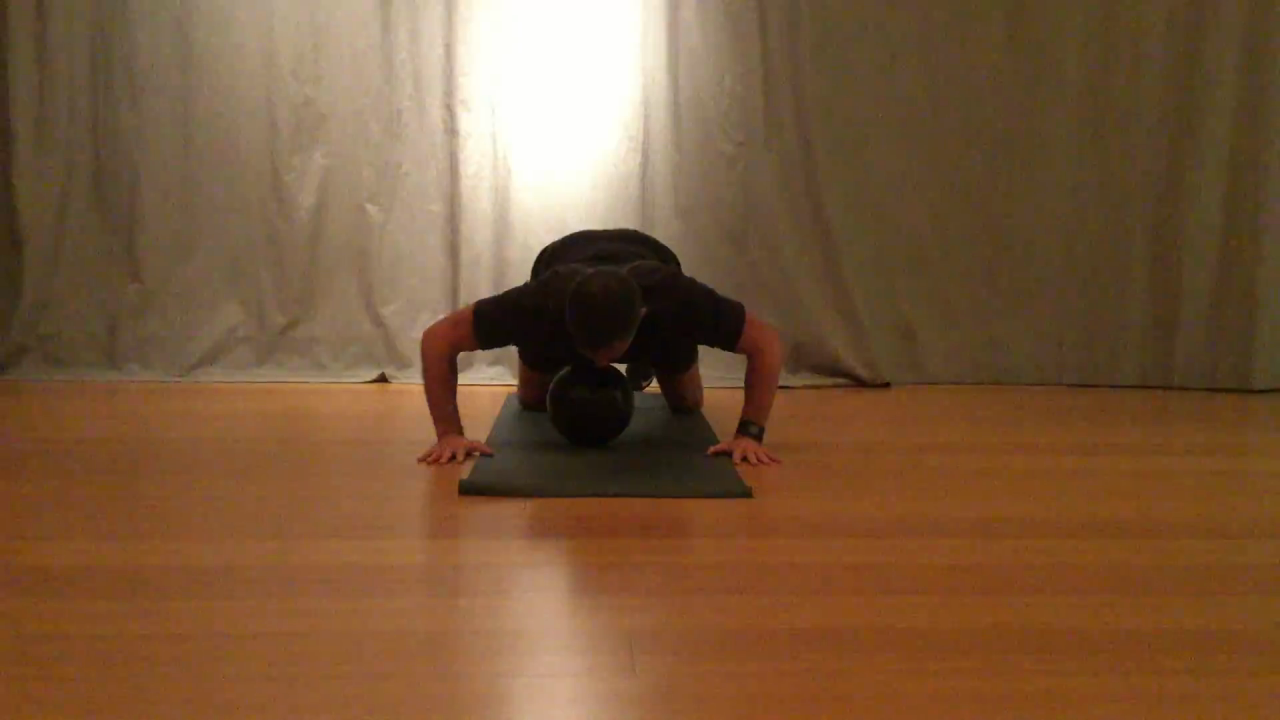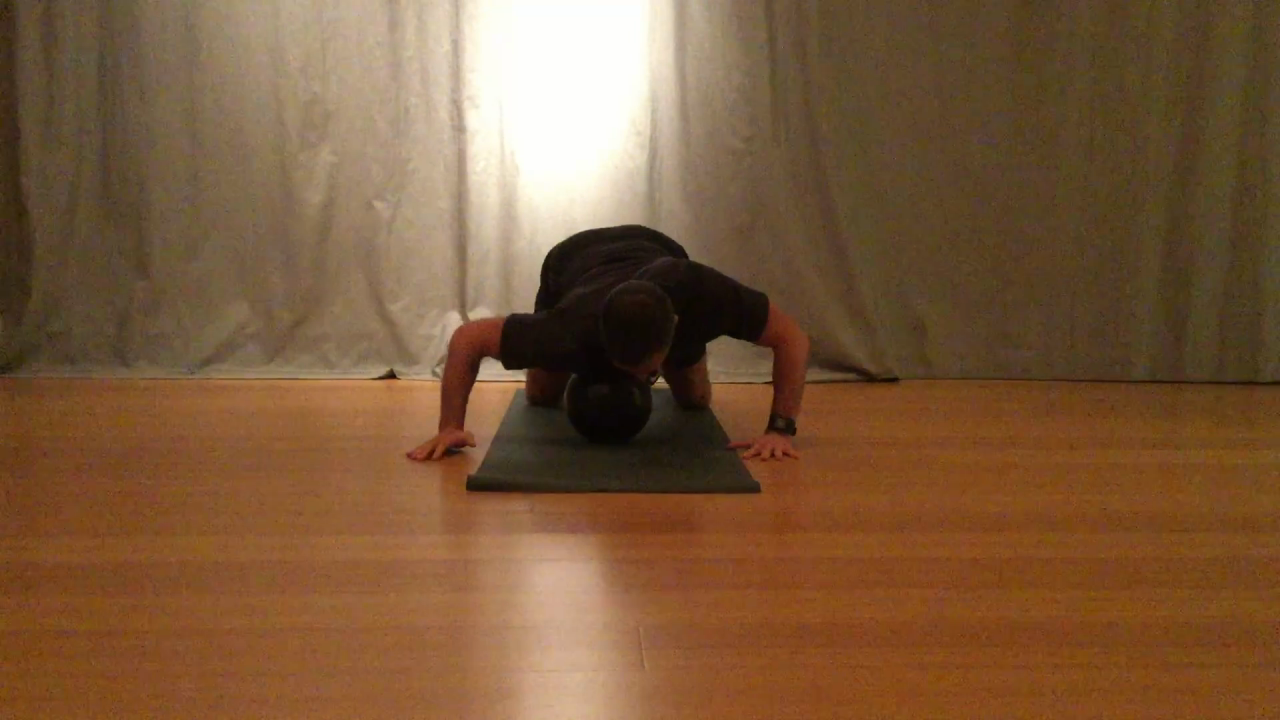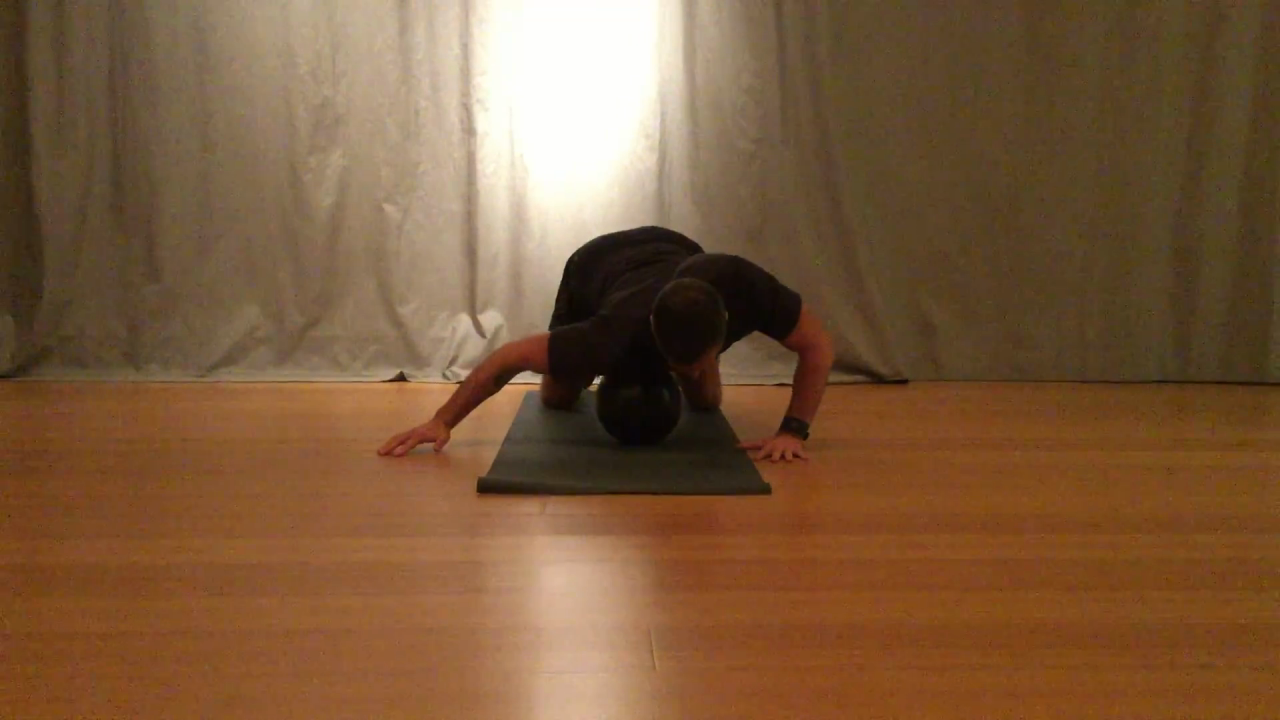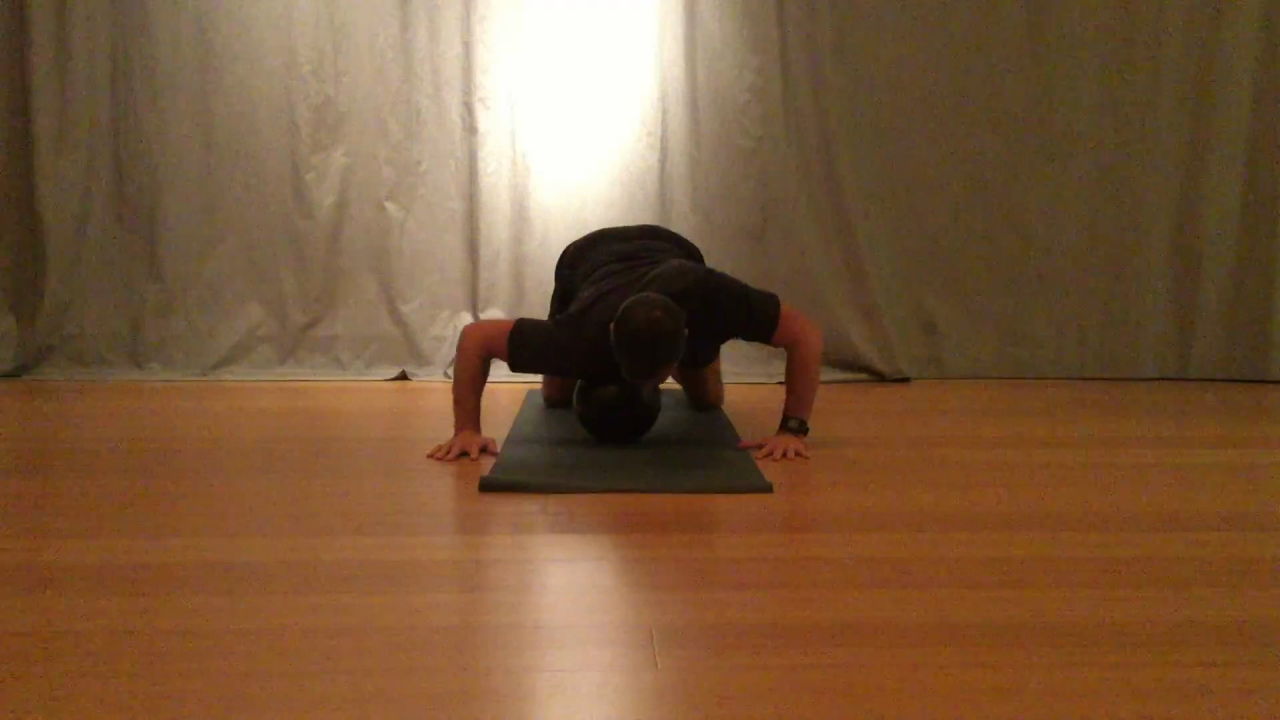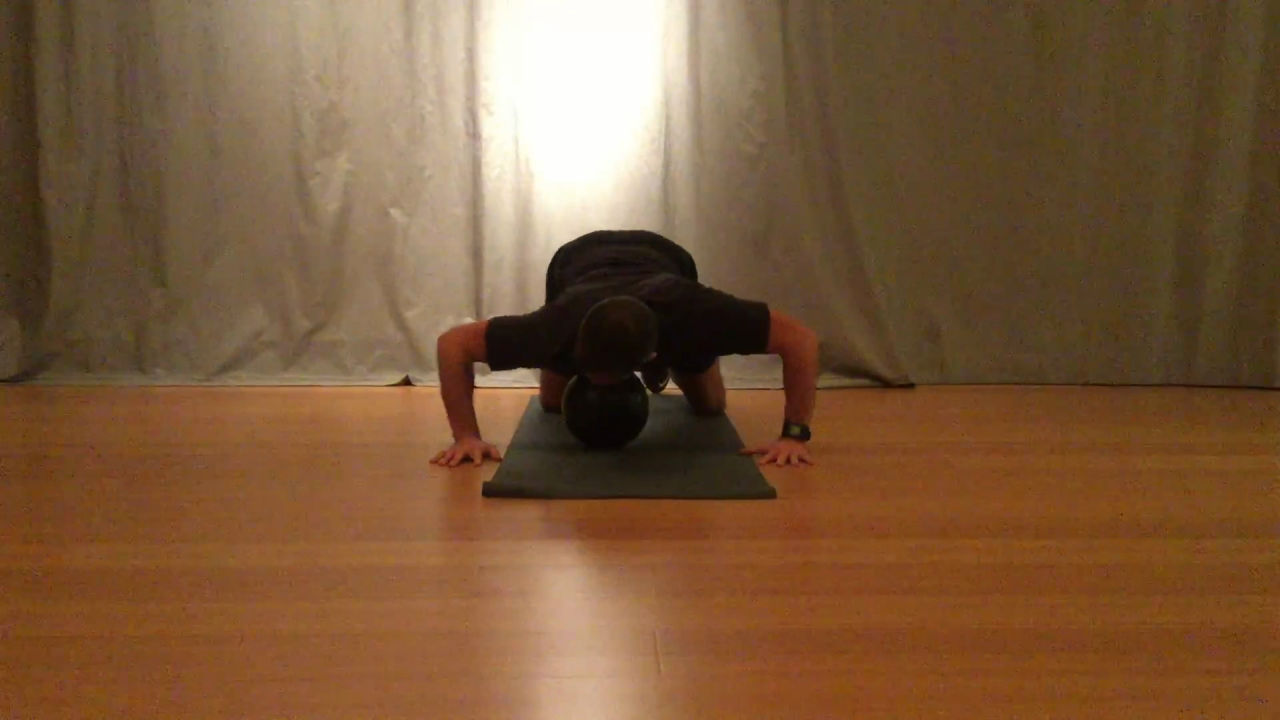
dt=1s
person 1, frame 1
left shoulder: (674, 296)
right shoulder: (541, 302)
left elbow: (767, 345)
right elbow: (437, 339)
left wrist: (749, 432)
right wrist: (449, 433)
left knee: (687, 403)
right knee: (532, 400)
left ankle: (644, 364)
person 1, frame 2
left shoulder: (699, 292)
right shoulder: (572, 328)
left elbow: (793, 339)
right elbow: (467, 336)
left wrist: (779, 428)
right wrist: (450, 425)
left hip: (655, 253)
right hip: (571, 261)
left knee: (696, 398)
right knee: (541, 395)
right ankle: (577, 363)
person 1, frame 3
left shoulder: (741, 286)
right shoulder: (620, 332)
left elbow: (818, 346)
right elbow: (512, 355)
left wrist: (793, 430)
right wrist: (442, 421)
left hip: (673, 254)
right hip: (594, 268)
left knee: (707, 400)
right knee: (556, 398)
right ankle: (593, 369)
person 1, frame 4
left shoulder: (707, 296)
right shoulder: (580, 336)
left elbow: (807, 337)
right elbow: (474, 337)
left wrist: (792, 428)
right wrist: (467, 428)
left hip: (670, 254)
right hip: (585, 260)
left knee: (708, 398)
right knee: (556, 397)
left ankle: (680, 375)
person 1, frame 5
left shoulder: (690, 311)
right shoulder: (560, 327)
left elbow: (802, 341)
right elbow: (452, 343)
left wrist: (794, 434)
right wrist: (466, 435)
left hip: (662, 260)
right hip: (578, 261)
left knee: (710, 403)
right knee: (553, 402)
left ankle: (667, 370)
